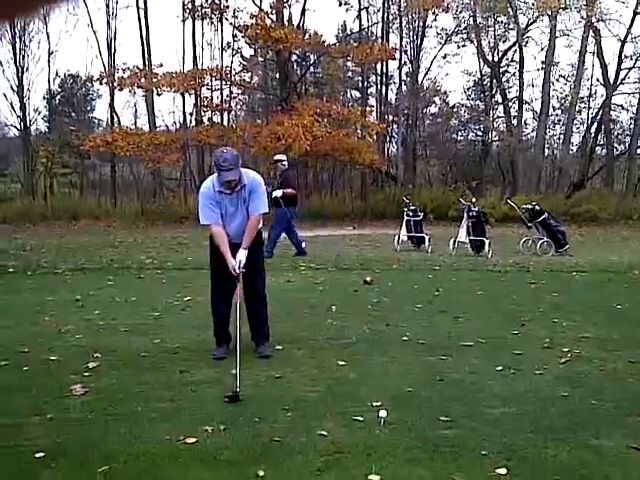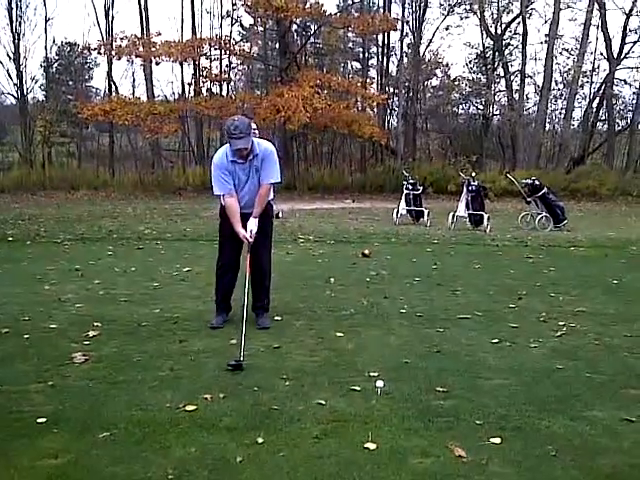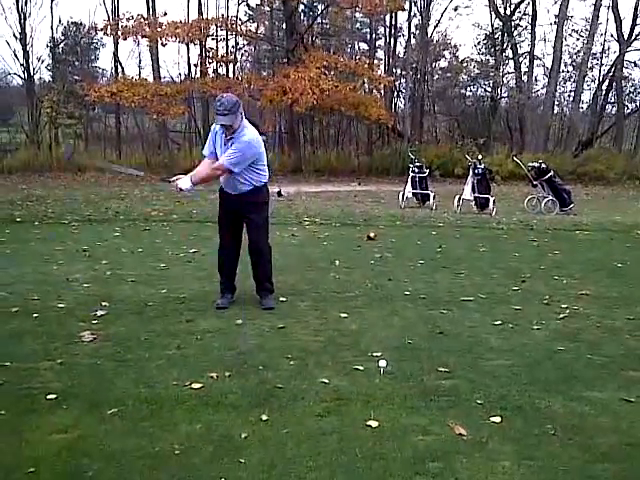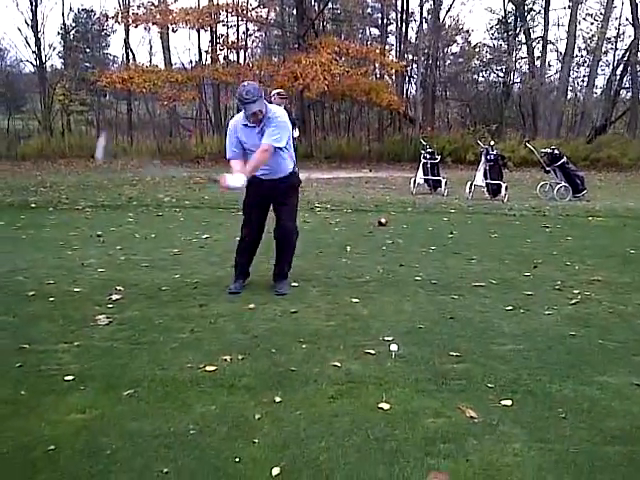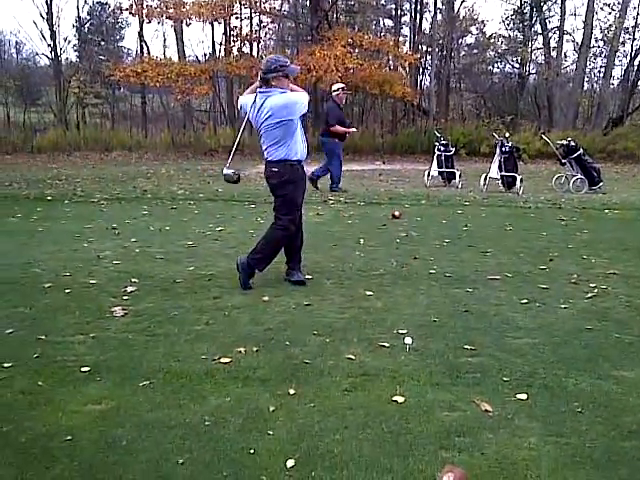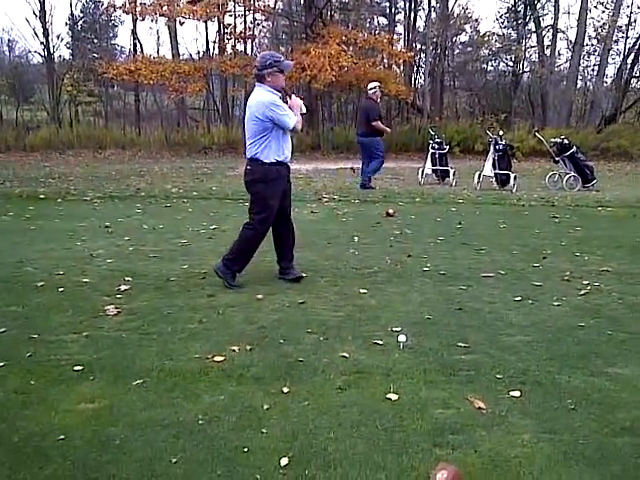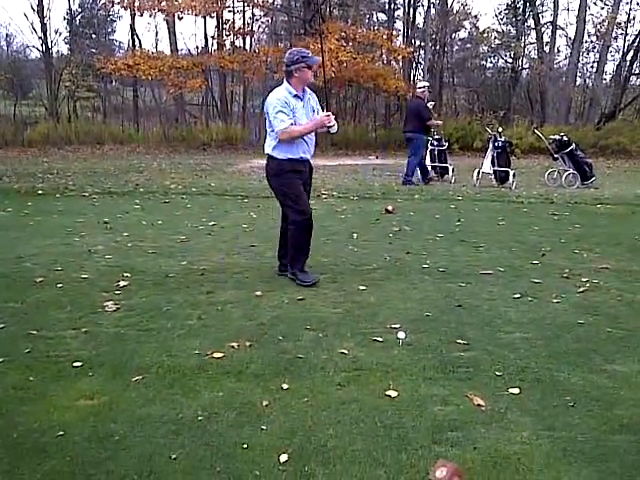
dt=0.7s
person 1, frame 1
left shoulder: (254, 180)
right shoulder: (208, 189)
left elbow: (255, 218)
right elbow: (215, 227)
left wrist: (243, 250)
right wrist: (229, 258)
left hip: (251, 241)
right hip: (221, 244)
left knee: (256, 292)
right knee: (220, 294)
left ankle: (261, 339)
right ankle: (222, 341)
person 1, frame 2
left shoulder: (267, 150)
right shoulder: (220, 159)
left elbow: (266, 187)
right elbow: (229, 197)
left wrist: (254, 218)
right wrist: (238, 228)
left hip: (261, 212)
right hip: (231, 214)
left knee: (261, 264)
right knee: (226, 263)
left ankle: (261, 310)
right ankle: (222, 310)
person 1, frame 3
left shoulder: (248, 140)
right shoulder: (217, 129)
left elbow: (219, 169)
right elbow: (209, 159)
left wrist: (191, 182)
right wrist: (189, 177)
left hip: (254, 197)
right hip: (228, 195)
left knee: (259, 245)
right knee: (227, 245)
left ankle: (265, 291)
right ankle: (227, 291)
person 1, frame 4
left shoulder: (277, 116)
right shoulder: (235, 125)
left elbow: (265, 152)
right elbow: (236, 158)
left wrist: (244, 175)
right wrist: (238, 175)
left hip: (286, 181)
right hip: (258, 183)
left knee: (287, 231)
right knee: (250, 232)
left ankle: (281, 277)
right ankle: (240, 276)
person 1, frame 5
left shoulder: (254, 101)
right shoulder: (288, 101)
left elbow: (241, 100)
right elbow: (304, 95)
left wrist: (258, 84)
right wrist: (286, 85)
left hip: (278, 168)
right hip: (288, 170)
left knee: (293, 219)
right knee: (285, 222)
left ankle: (294, 268)
right ankle: (250, 263)
person 1, frame 6
left shoulder: (263, 96)
right shoulder: (268, 100)
right elbow: (295, 126)
left wrist: (290, 108)
right wrist: (296, 109)
left hip: (276, 169)
right hip: (265, 172)
left knee: (283, 218)
right knee: (260, 223)
left ankle: (286, 266)
right ankle: (228, 265)
person 1, frame 7
left shoulder: (310, 96)
right shoulder: (278, 97)
left elbow: (314, 127)
right elbow: (284, 134)
left wrist: (326, 124)
right wrist: (314, 124)
left hip: (303, 165)
right hip: (282, 167)
left knee: (293, 216)
right knee: (302, 215)
left ankle: (287, 263)
right ankle: (298, 268)
